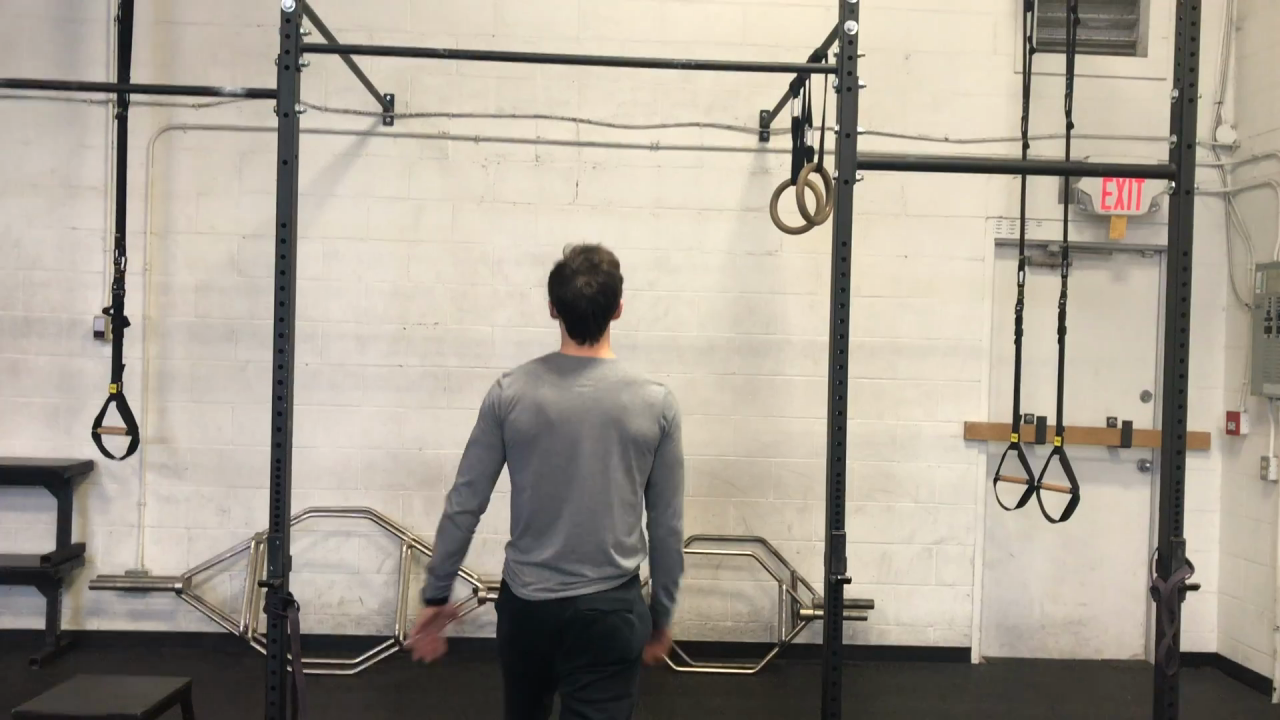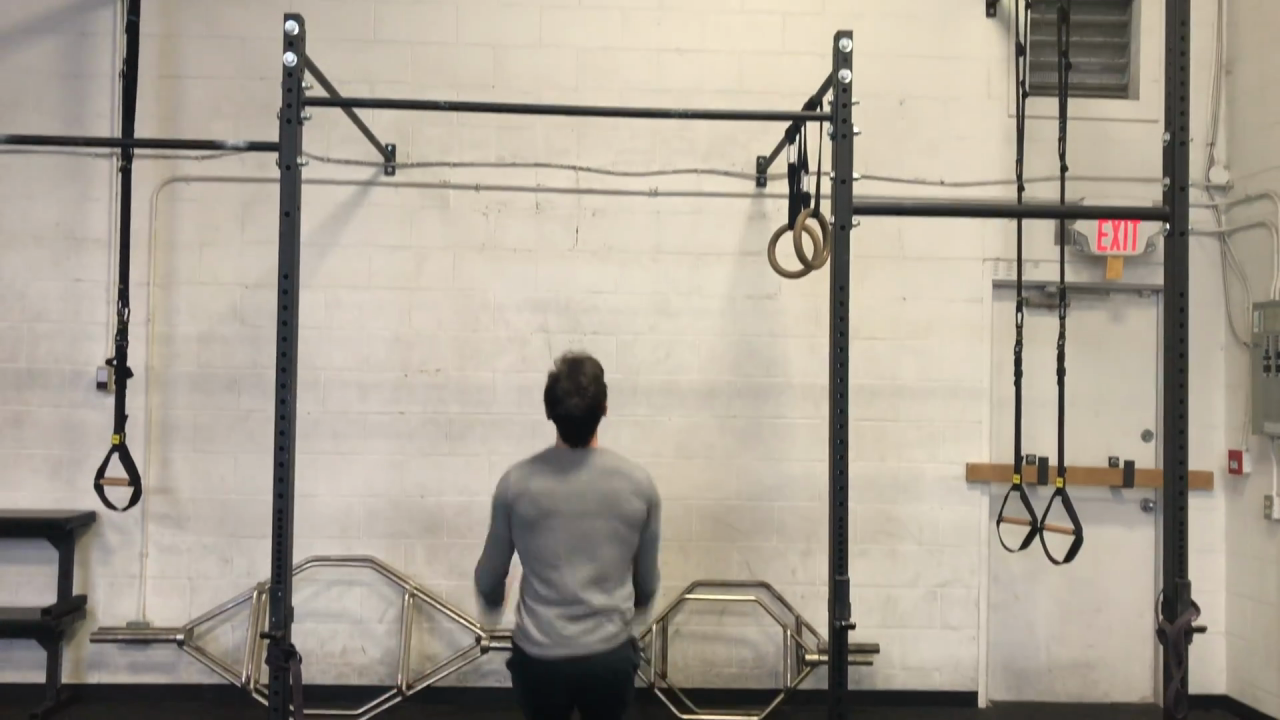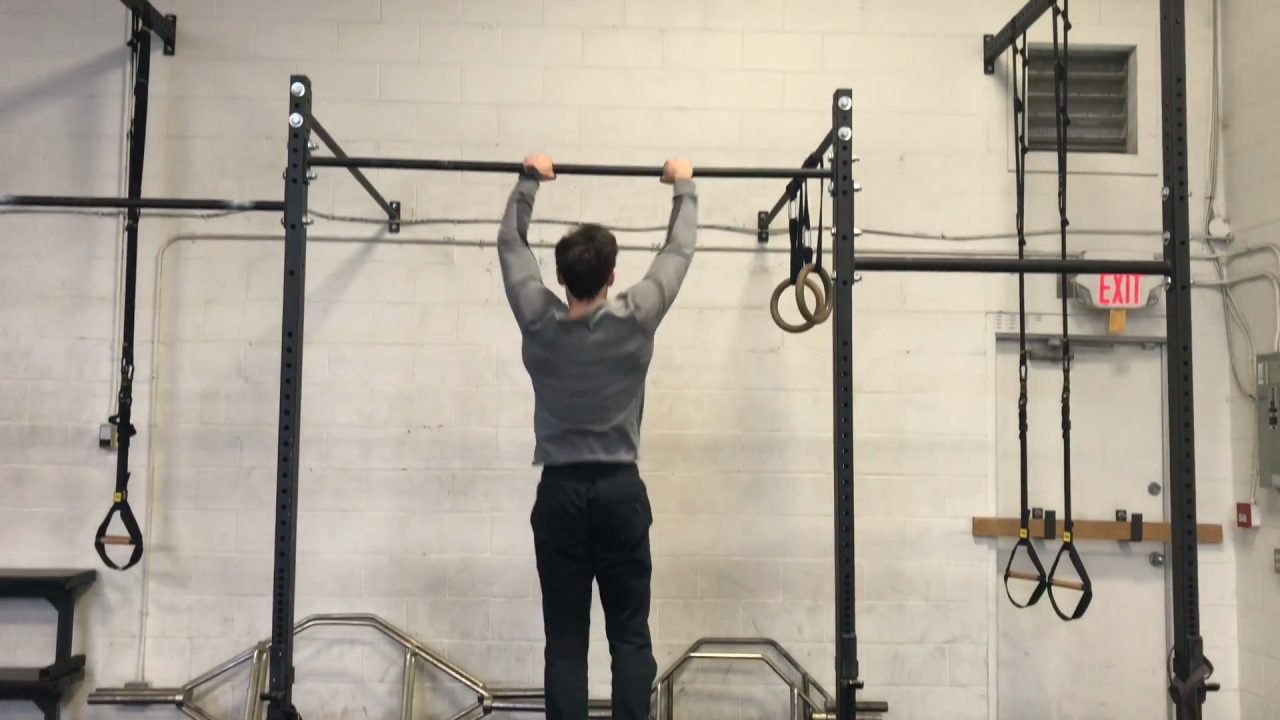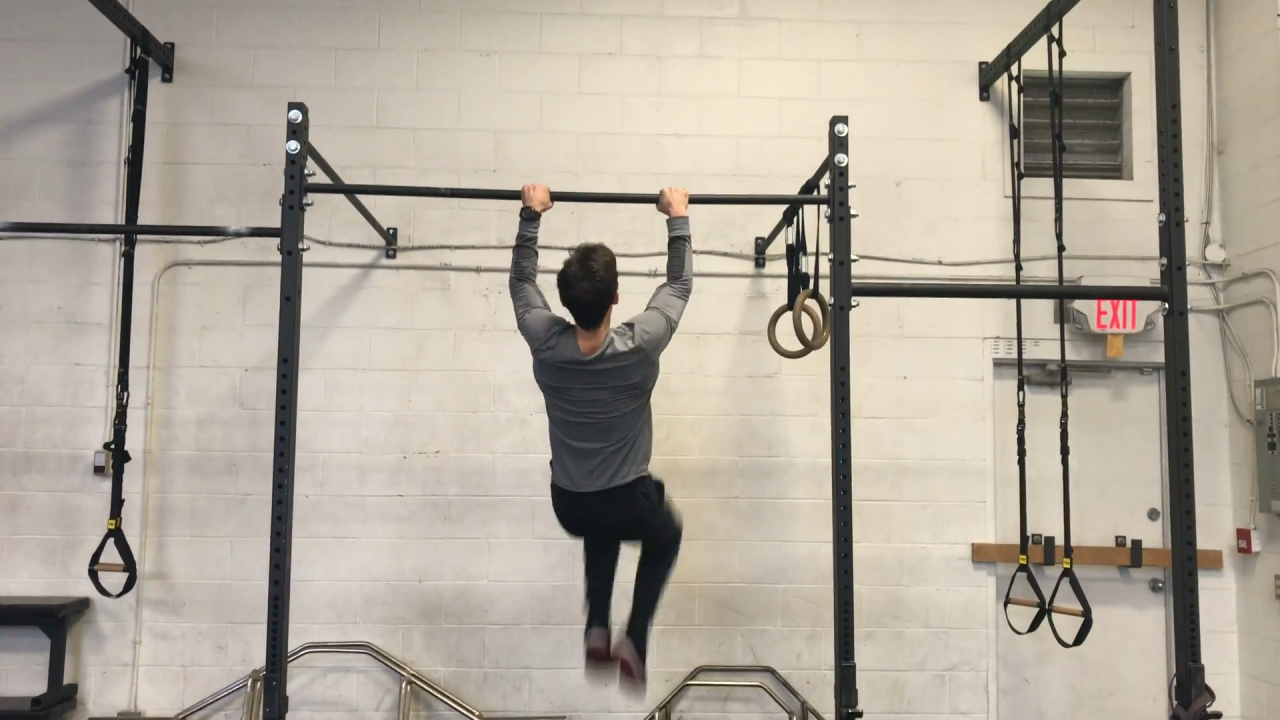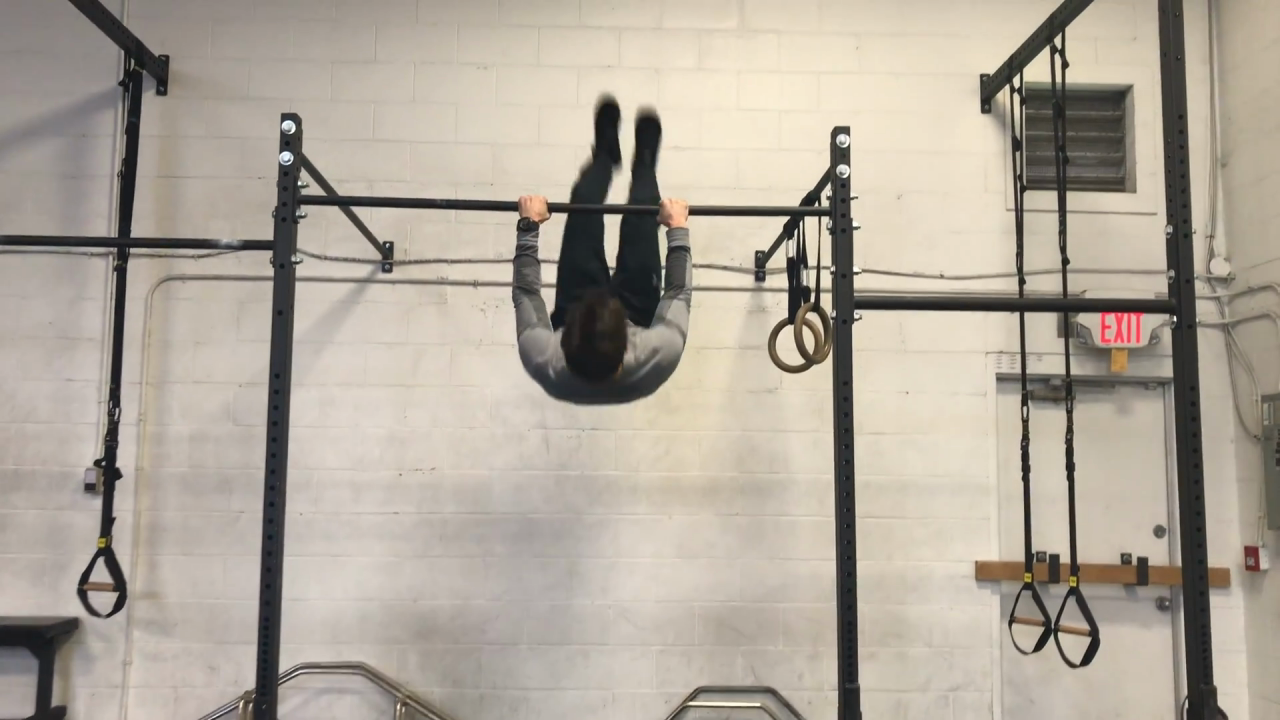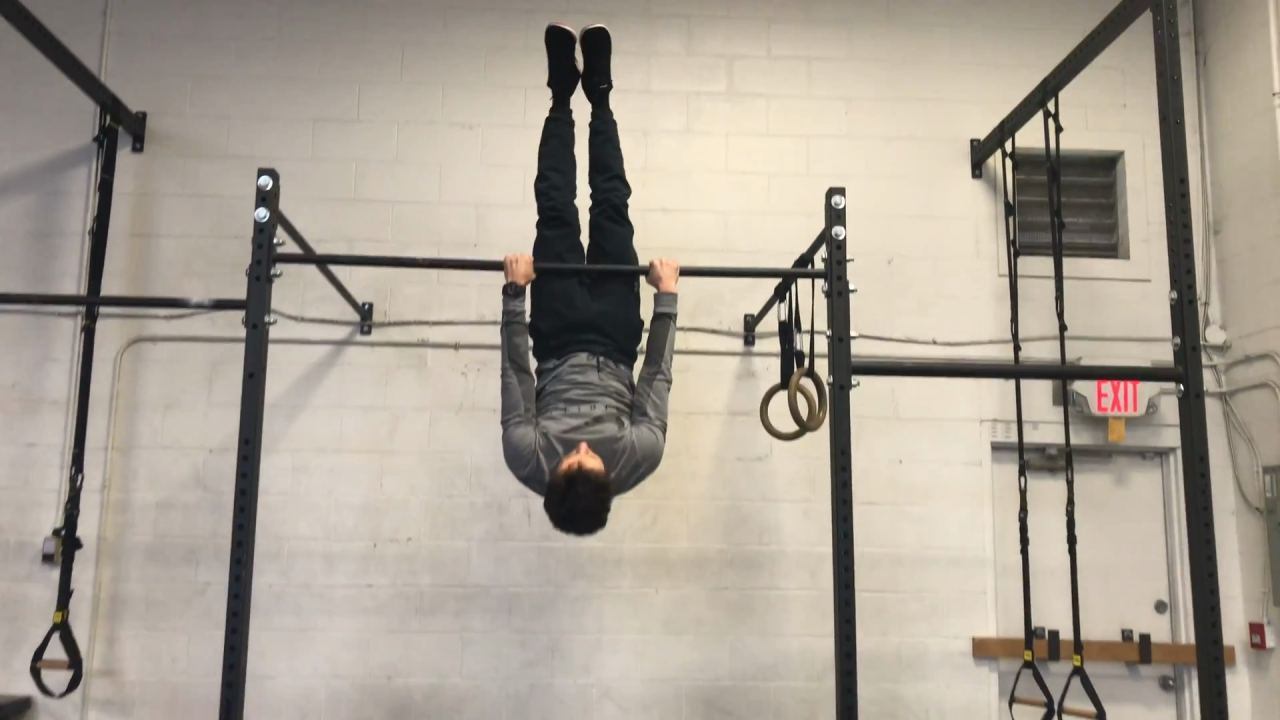
dt=0.5s
person 1, frame 1
left shoulder: (509, 393)
right shoulder: (654, 402)
left elbow: (464, 503)
right elbow: (667, 524)
left wrist: (436, 596)
right wrist: (661, 614)
left hip: (526, 602)
right hip: (608, 607)
person 1, frame 2
left shoulder: (518, 483)
right shoulder: (637, 483)
left elbow: (490, 573)
right elbow: (647, 577)
left wrist: (492, 604)
left hip: (539, 659)
right hip: (610, 656)
person 1, frame 3
left shoulder: (537, 320)
right shoulder: (637, 318)
left elbow: (509, 242)
right elbow: (679, 248)
left wrist: (529, 178)
right wrist: (683, 186)
left hip: (559, 494)
right hip: (620, 492)
left knee: (565, 644)
right knee: (630, 639)
person 1, frame 4
left shoulder: (546, 340)
right shoulder: (640, 345)
left elbow: (520, 285)
right elbow: (679, 286)
left wrist: (532, 215)
right wrist: (678, 219)
left hip: (569, 501)
right hip: (630, 500)
right knee: (664, 533)
left ankle: (597, 632)
right ankle: (633, 646)
person 1, frame 5
left shoulder: (547, 365)
right shoulder: (655, 360)
left elbow: (525, 293)
right elbow: (679, 296)
left wrist: (529, 226)
right wrist: (678, 232)
left hip: (574, 328)
left knee: (583, 209)
right knee: (641, 217)
left ankle: (605, 154)
right ankle: (644, 155)
person 1, frame 6
left shoulder: (528, 462)
right shoulder: (638, 459)
left elbow: (515, 371)
right elbow: (657, 373)
left wrist: (515, 292)
right wrist: (666, 296)
left hip: (558, 343)
right hip: (613, 344)
left knee: (556, 217)
right knee: (610, 212)
left ankle: (563, 94)
right ankle: (598, 94)
